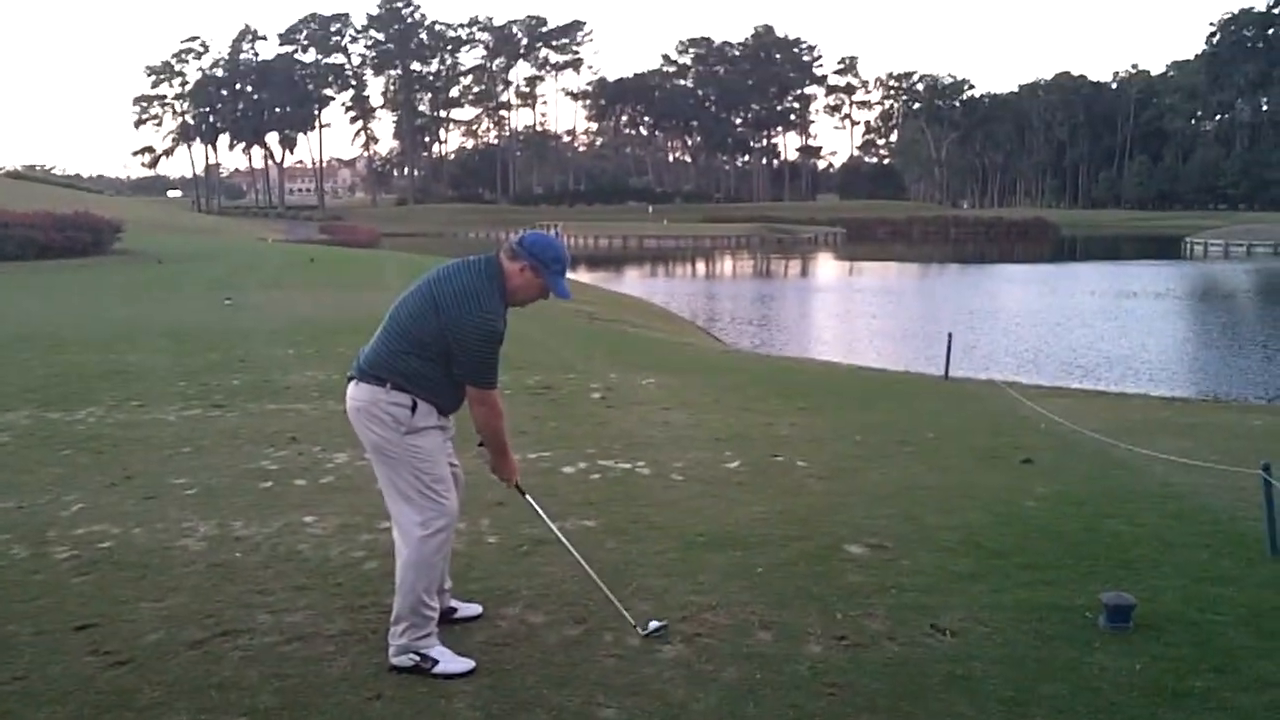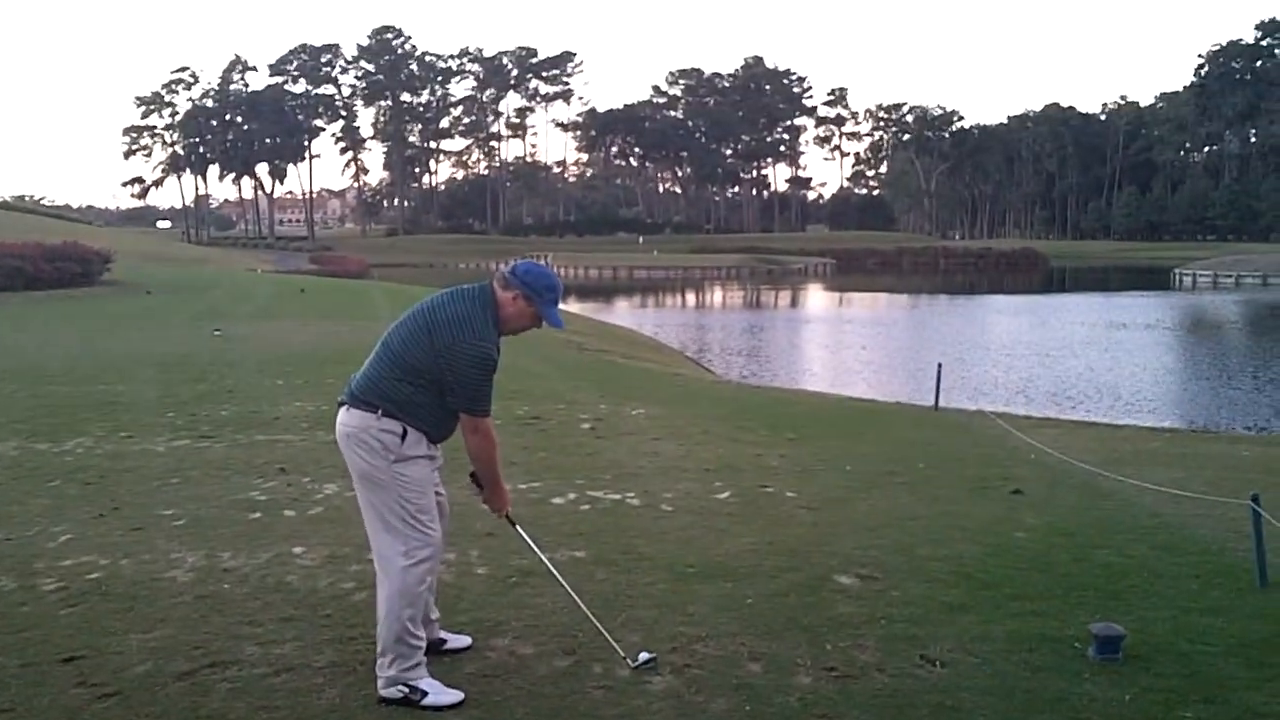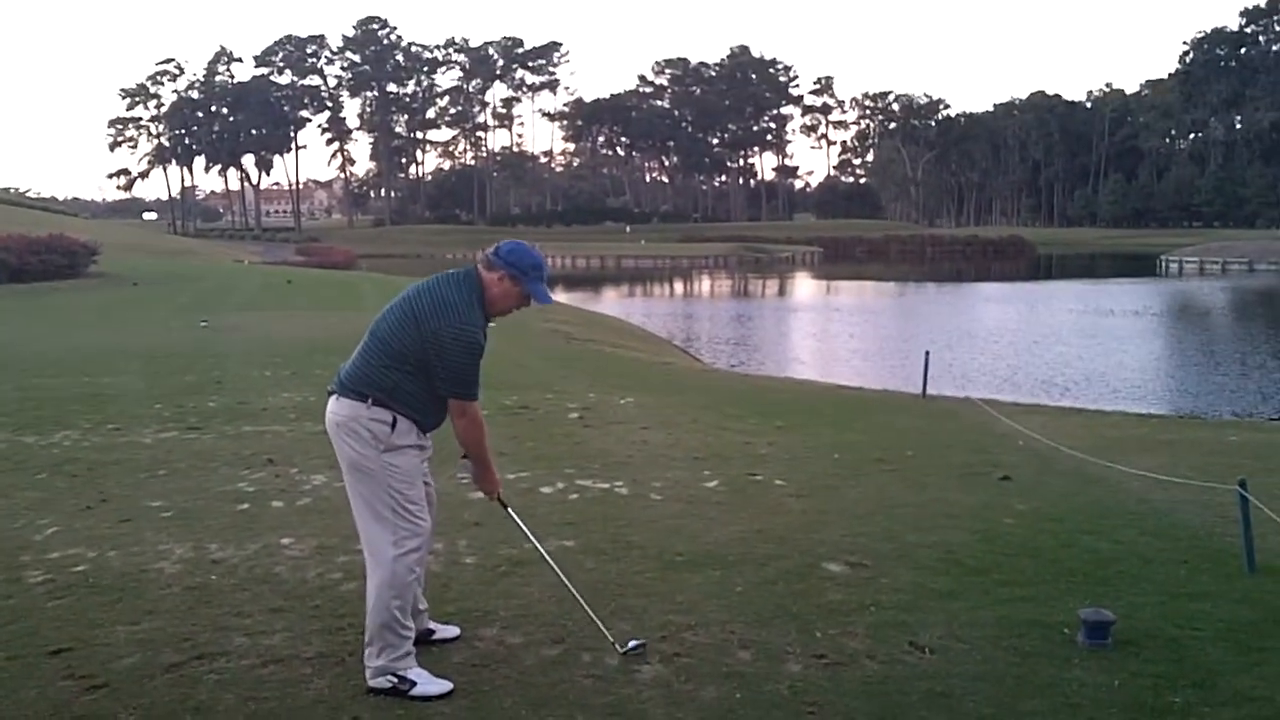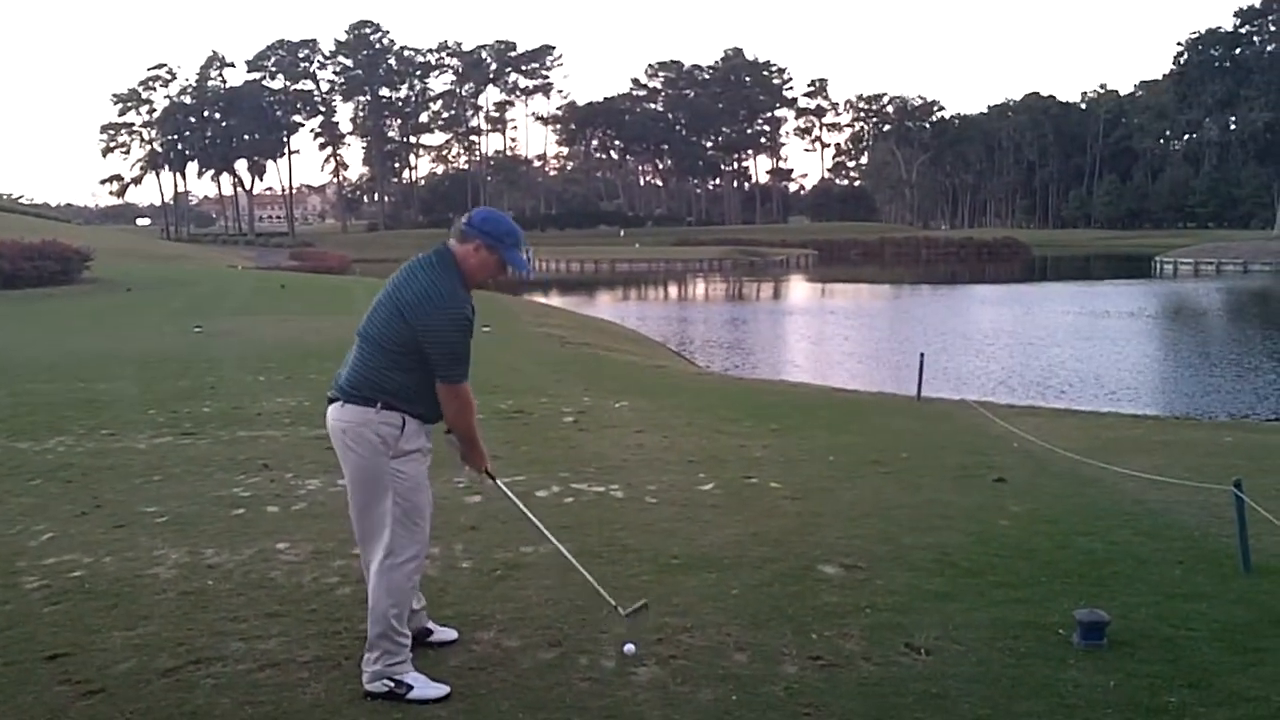
dt=0.3s
person 1, frame 1
left shoulder: (474, 273)
right shoulder: (480, 308)
right elbow: (483, 400)
right wrist: (502, 457)
left hip: (400, 396)
right hip: (392, 404)
left knee: (445, 489)
right knee: (431, 515)
left ankle: (435, 600)
right ankle: (412, 644)
person 1, frame 2
left shoulder: (468, 303)
right shoulder: (475, 337)
right elbow: (476, 428)
right wrist: (495, 488)
left hip: (390, 425)
right hip: (382, 432)
left knee: (430, 525)
right knee: (411, 548)
left ankle: (423, 631)
right ankle: (400, 676)
person 1, frame 3
left shoulder: (454, 289)
right shoulder: (460, 320)
right elbow: (464, 412)
left wrist: (477, 459)
right wrist: (485, 471)
left hip: (381, 415)
right hip: (373, 421)
left knee: (416, 519)
right knee: (400, 538)
left ankle: (412, 621)
right ankle: (389, 666)
person 1, frame 4
left shoulder: (427, 269)
right shoulder: (447, 301)
right elbow: (453, 391)
left wrist: (462, 436)
right wrist: (472, 446)
left hip: (364, 412)
right hip: (381, 424)
left knee: (404, 533)
right knee: (398, 542)
left ankle: (409, 622)
right ankle: (385, 670)
